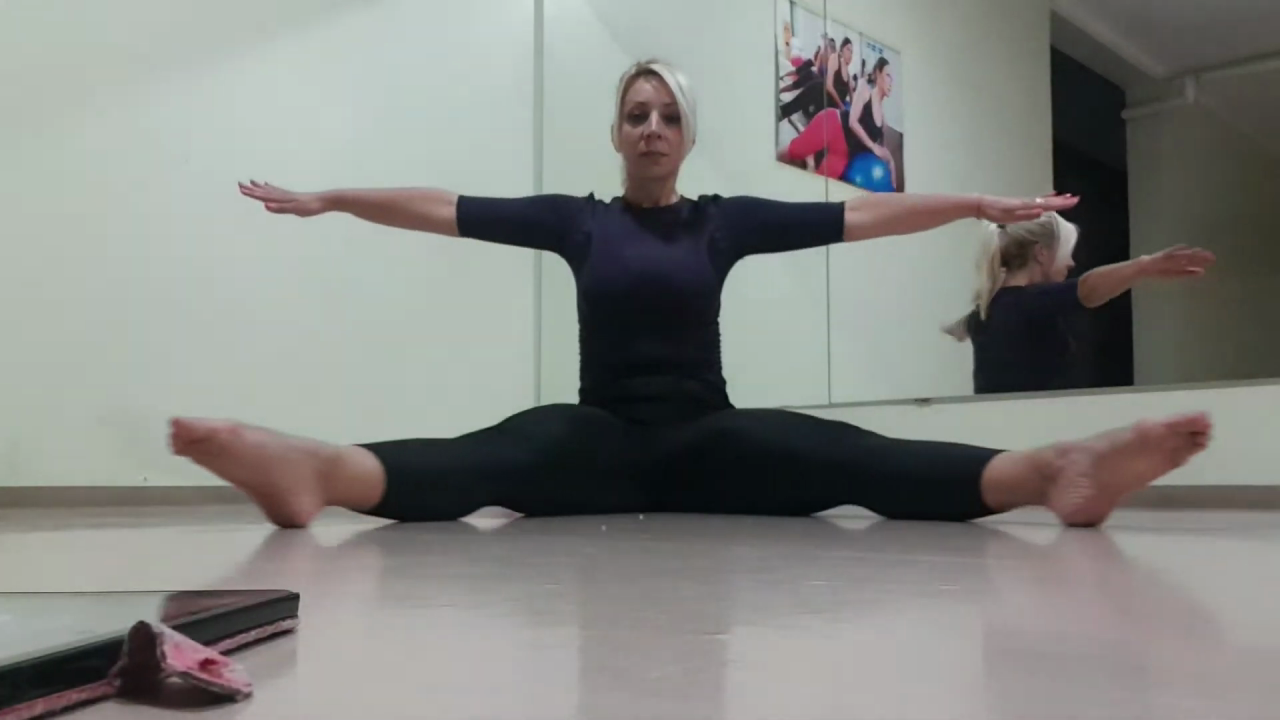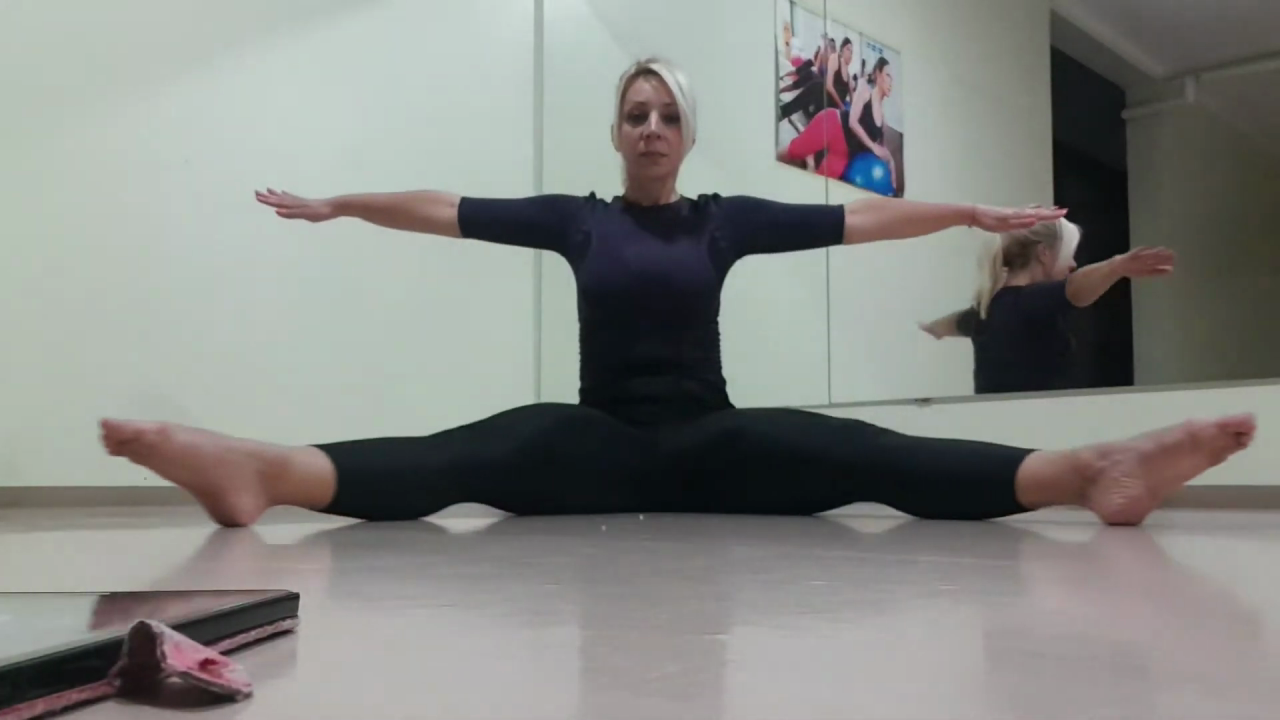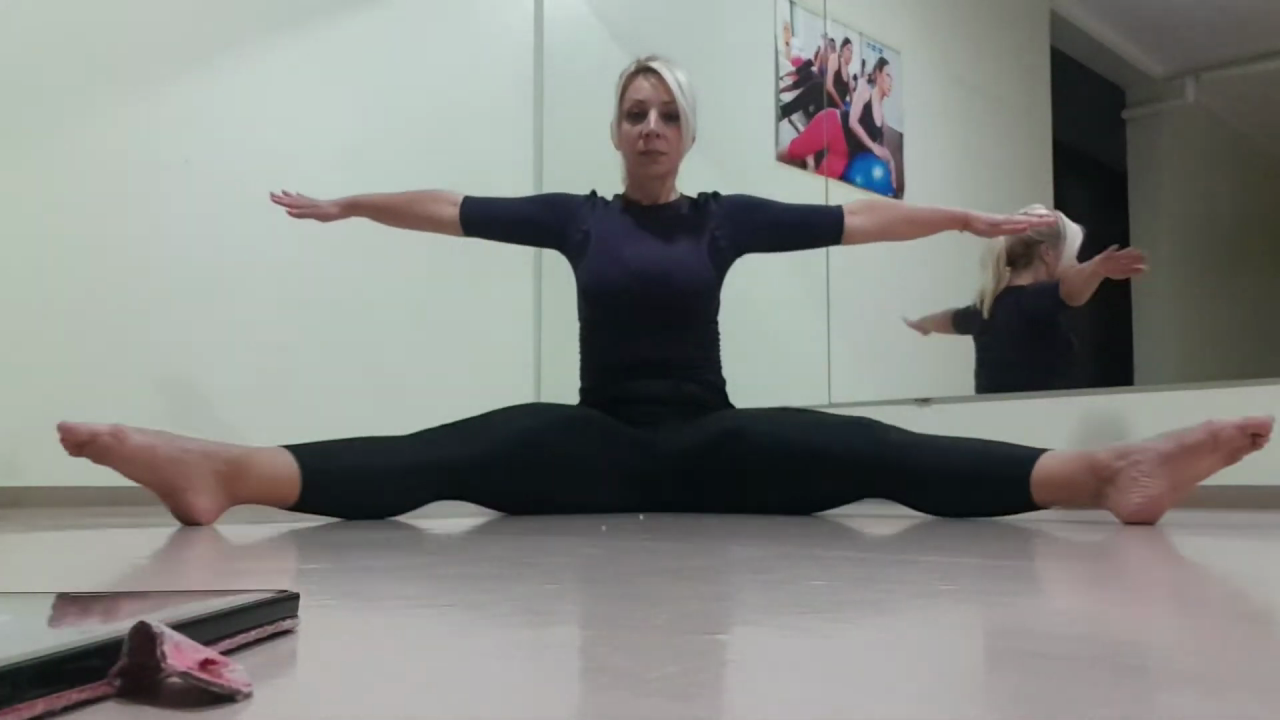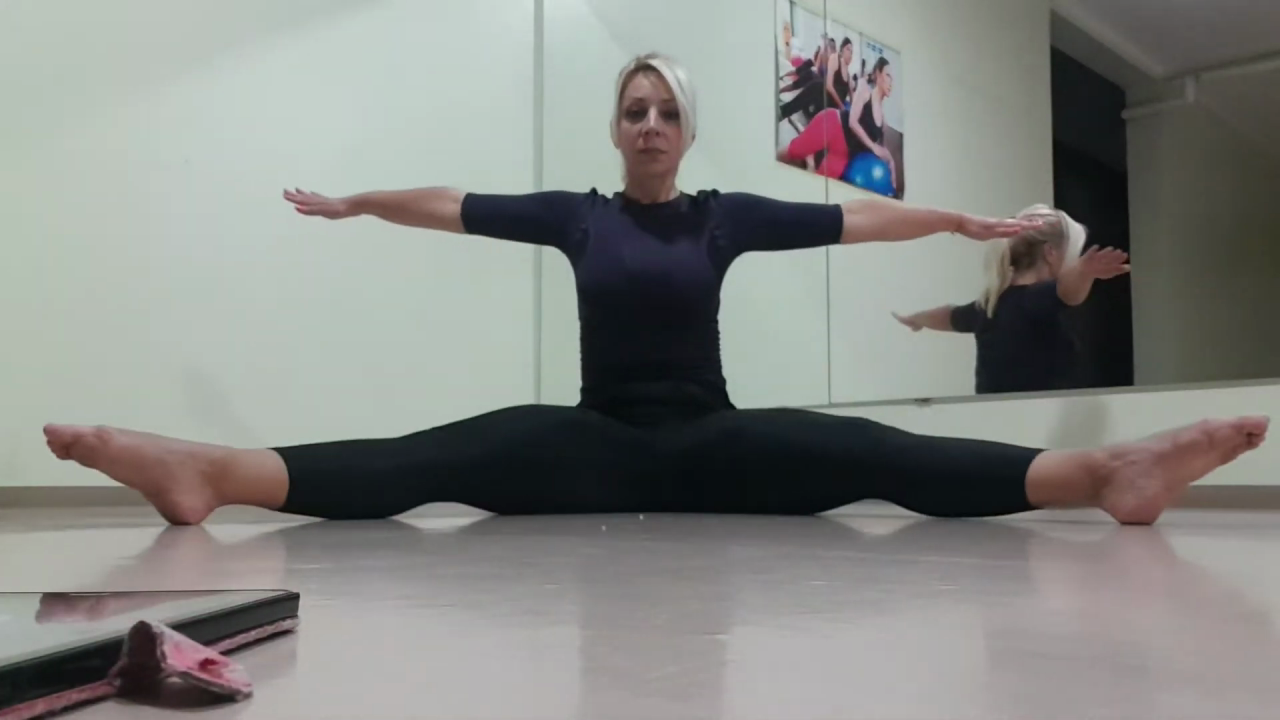
dt=0.1s
person 1, frame 1
left shoulder: (723, 220)
right shoulder: (579, 220)
left elbow: (860, 215)
right elbow: (450, 209)
left wrist: (979, 202)
right wrist: (331, 199)
left hip: (707, 442)
right hip: (612, 443)
left knee: (846, 453)
right knee: (499, 452)
left ankle: (1055, 472)
right ankle: (315, 470)
person 1, frame 2
left shoulder: (724, 220)
right shoulder: (577, 218)
left elbow: (860, 217)
right elbow: (446, 210)
left wrist: (977, 212)
right wrist: (333, 204)
left hip: (708, 443)
right hip: (605, 443)
left knee: (857, 451)
right knee: (472, 451)
left ankle: (1089, 473)
right ankle: (264, 472)
person 1, frame 3
left shoulder: (724, 218)
right shoulder: (576, 216)
left elbow: (858, 218)
right elbow: (449, 209)
left wrist: (971, 219)
right wrist: (348, 203)
left hip: (707, 445)
right hip: (603, 446)
left knee: (870, 452)
right knee: (452, 453)
left ankle: (1105, 474)
right ankle: (222, 472)
person 1, frame 4
left shoulder: (724, 216)
right shoulder: (575, 214)
left elbow: (856, 218)
right elbow: (450, 205)
left wrist: (968, 221)
right wrist: (350, 202)
left hip: (706, 445)
right hip: (602, 446)
left knee: (870, 454)
right knee: (448, 455)
left ankle: (1105, 475)
right ankle: (209, 475)
person 2, frame 1
left shoulder: (989, 308)
right shoulder: (1034, 302)
left elbow: (966, 326)
right elbow: (1089, 288)
left wrist: (958, 328)
right wrist: (1147, 267)
person 2, frame 2
left shoulder: (990, 306)
right shoulder: (1032, 302)
left elbow: (955, 322)
right elbow: (1077, 289)
left wrist: (935, 327)
right wrist: (1118, 266)
person 2, frame 3
left shoulder: (990, 306)
right shoulder: (1035, 300)
left elbow: (953, 319)
right elbow: (1070, 288)
left wrist: (923, 324)
right wrist: (1097, 270)
person 2, frame 4
left shoulder: (992, 304)
right shoulder: (1037, 300)
left elbow: (949, 315)
right elbow: (1067, 289)
left wrist: (914, 319)
right wrist: (1084, 270)
